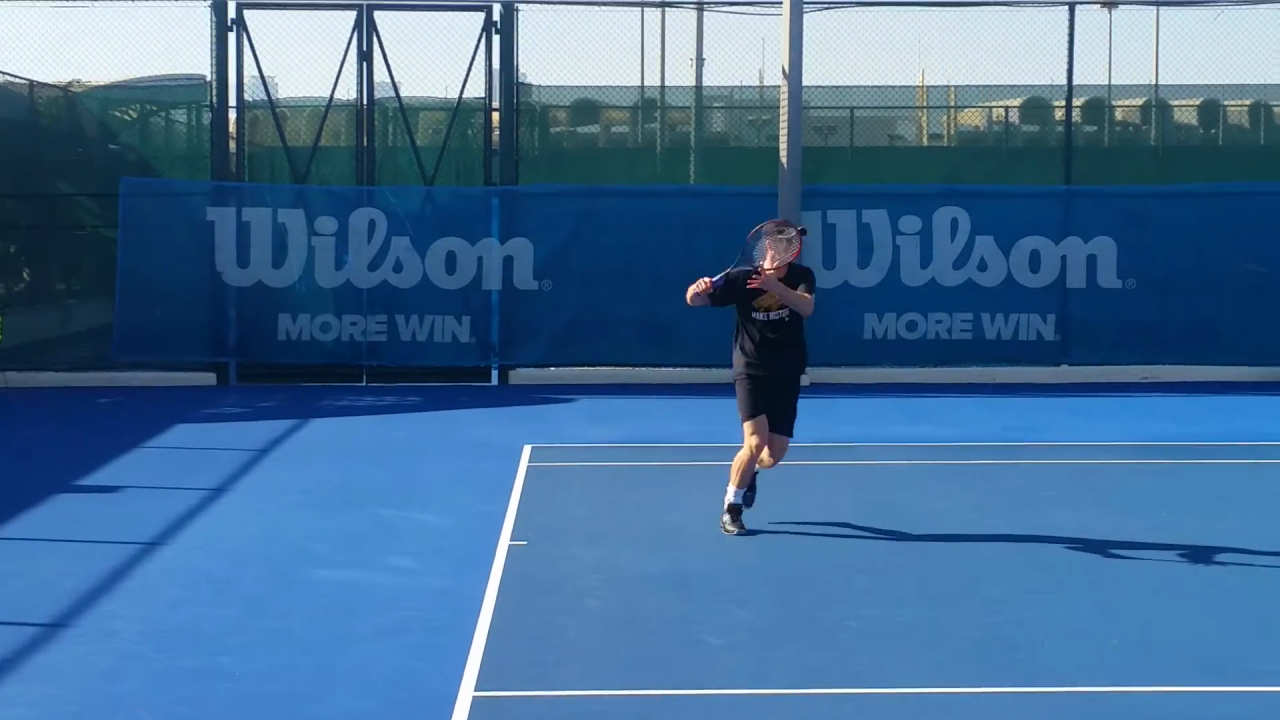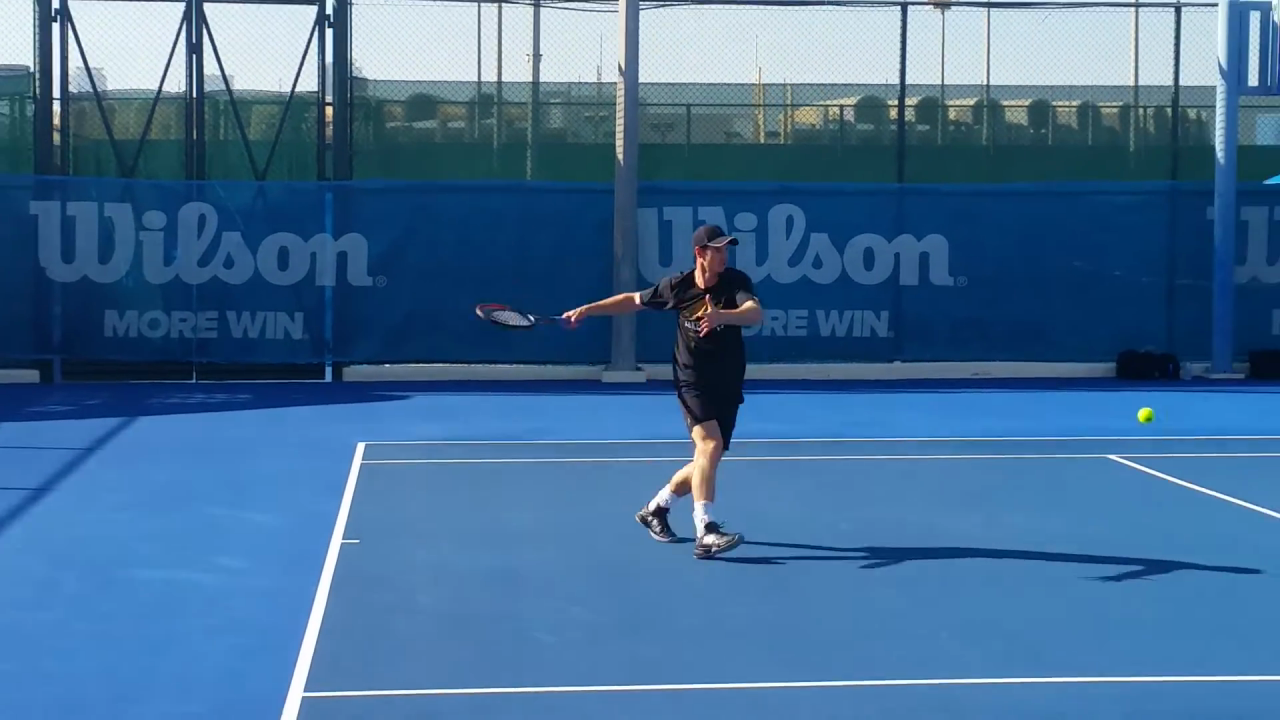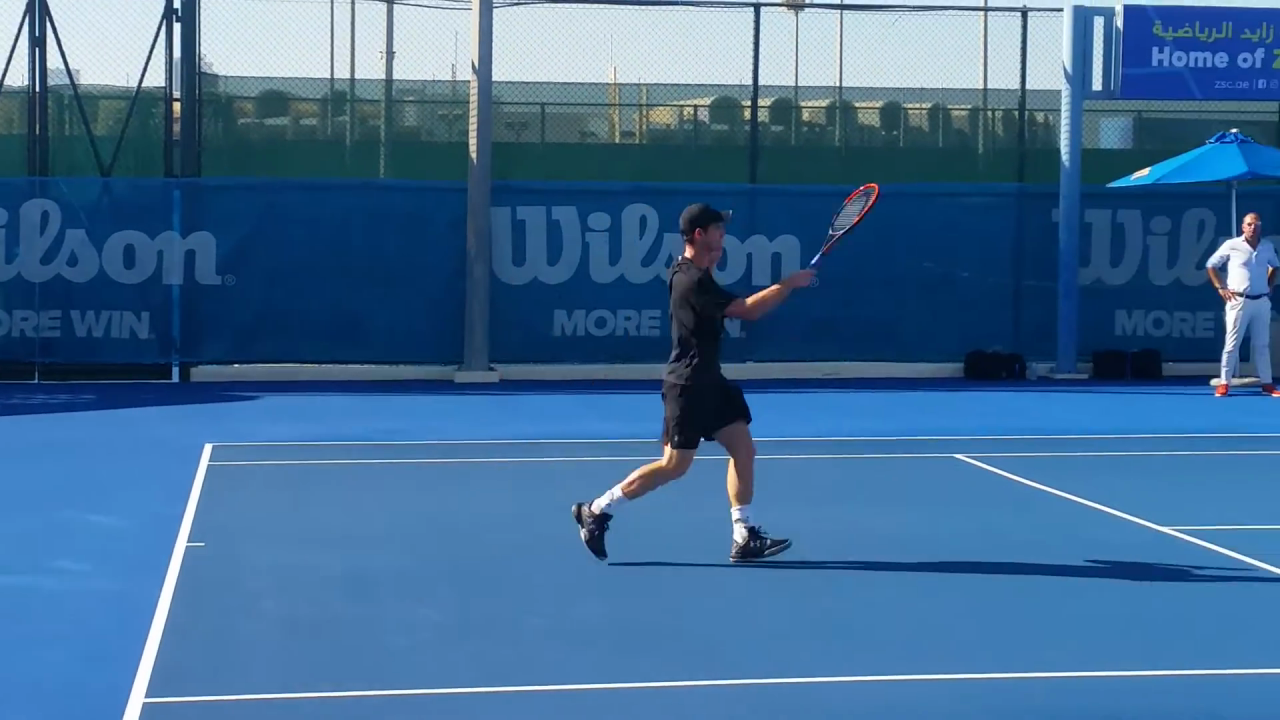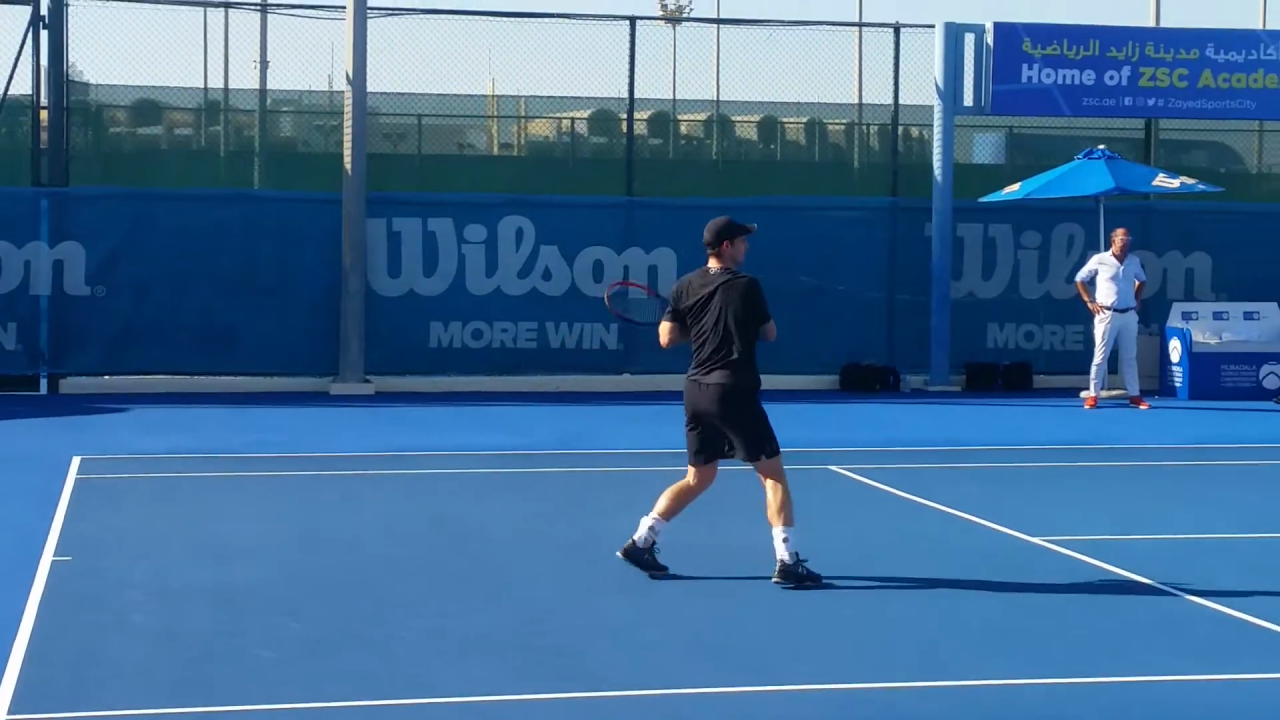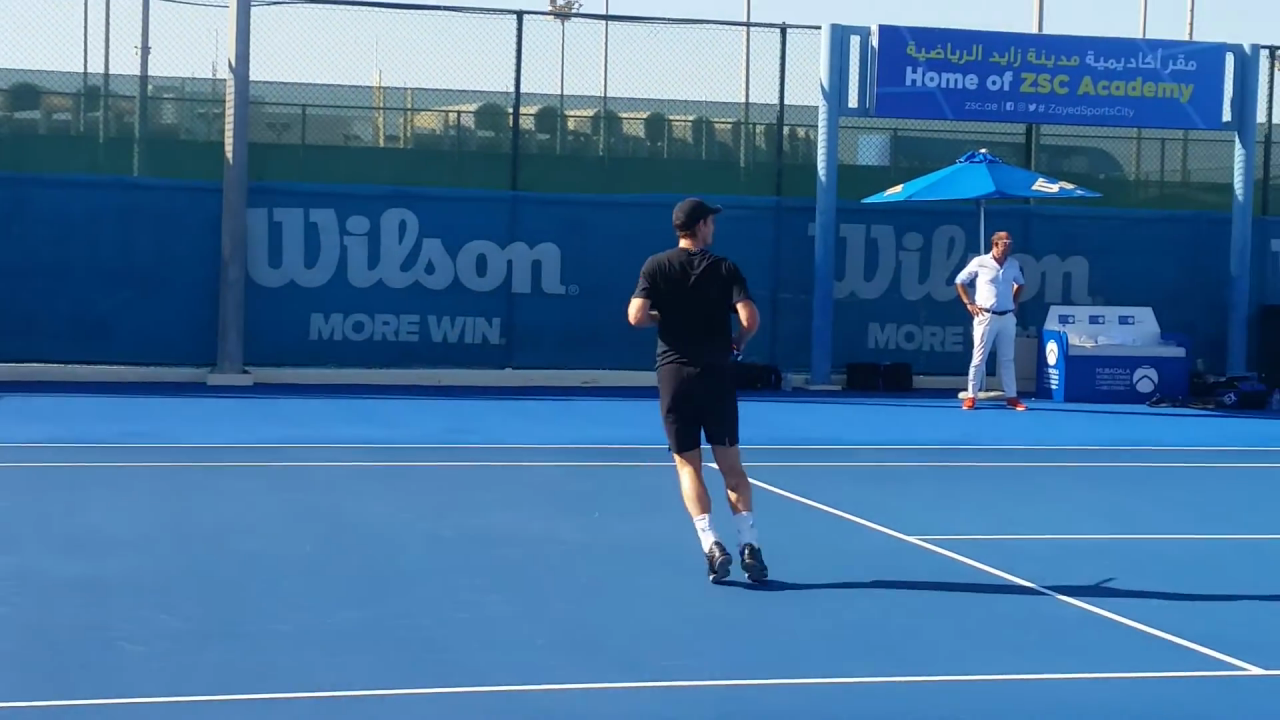
dt=0.4s
person 1, frame 1
left shoulder: (802, 276)
right shoulder: (741, 279)
left elbow: (807, 306)
right elbow: (694, 299)
left wrist: (775, 287)
right wrist: (698, 288)
left hip: (786, 376)
right hip: (751, 373)
left knee: (775, 454)
right knee: (755, 444)
left ankle: (750, 471)
right ankle: (731, 507)
person 1, frame 2
left shoulder: (737, 281)
right shoulder: (675, 286)
left elbow: (755, 314)
right elbow: (634, 301)
left wrist: (722, 316)
right wrist: (586, 310)
left hip: (728, 386)
right hip: (693, 383)
left knee: (705, 465)
right knee: (709, 447)
left ankle: (655, 510)
right ankle: (705, 533)
person 1, frame 3
left shoulder: (688, 267)
right shoulder: (694, 281)
right elbow: (748, 311)
left wrist: (708, 263)
right wrist: (789, 283)
left hip: (710, 378)
right hip: (688, 384)
left knee: (743, 450)
right knee: (675, 465)
left ankle: (745, 537)
right ankle: (596, 513)
person 1, frame 4
left shoulder: (685, 286)
right shoulder: (747, 286)
left elbow: (666, 339)
right elbow: (770, 335)
left hip: (697, 392)
right hip: (734, 393)
left knee: (698, 479)
right knee: (774, 475)
left ankle: (641, 542)
right ankle: (787, 562)
person 1, frame 5
left shoulder: (657, 265)
right shoulder: (726, 269)
left elbow: (636, 316)
right elbow: (750, 317)
right wrist: (738, 342)
left hip: (674, 375)
right hip: (717, 376)
left knee: (688, 466)
right knee: (731, 466)
left ankle: (713, 549)
right ankle: (750, 548)
